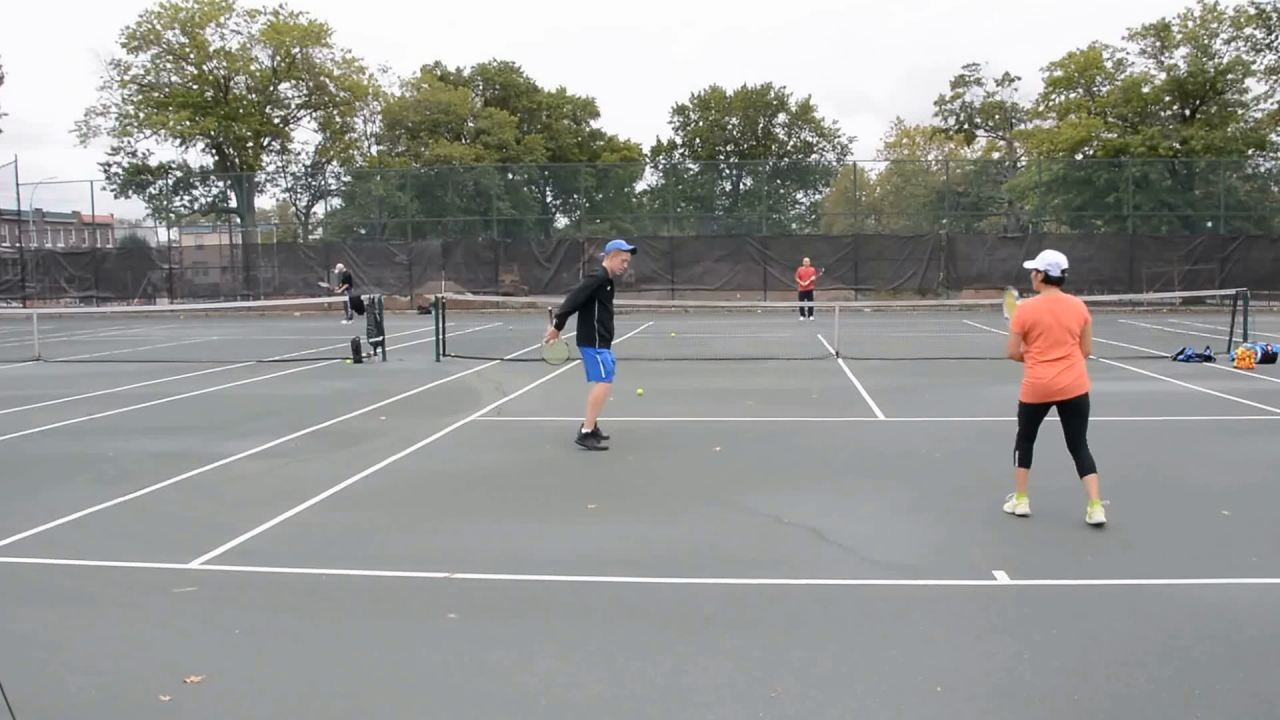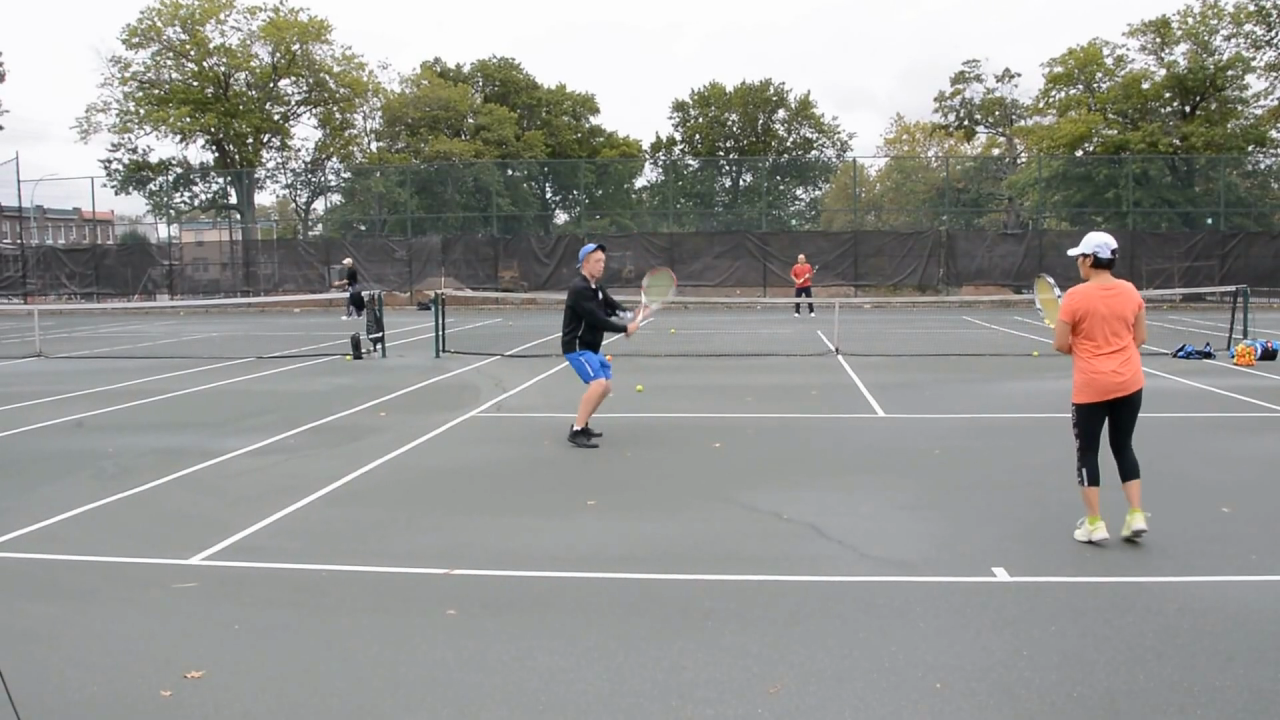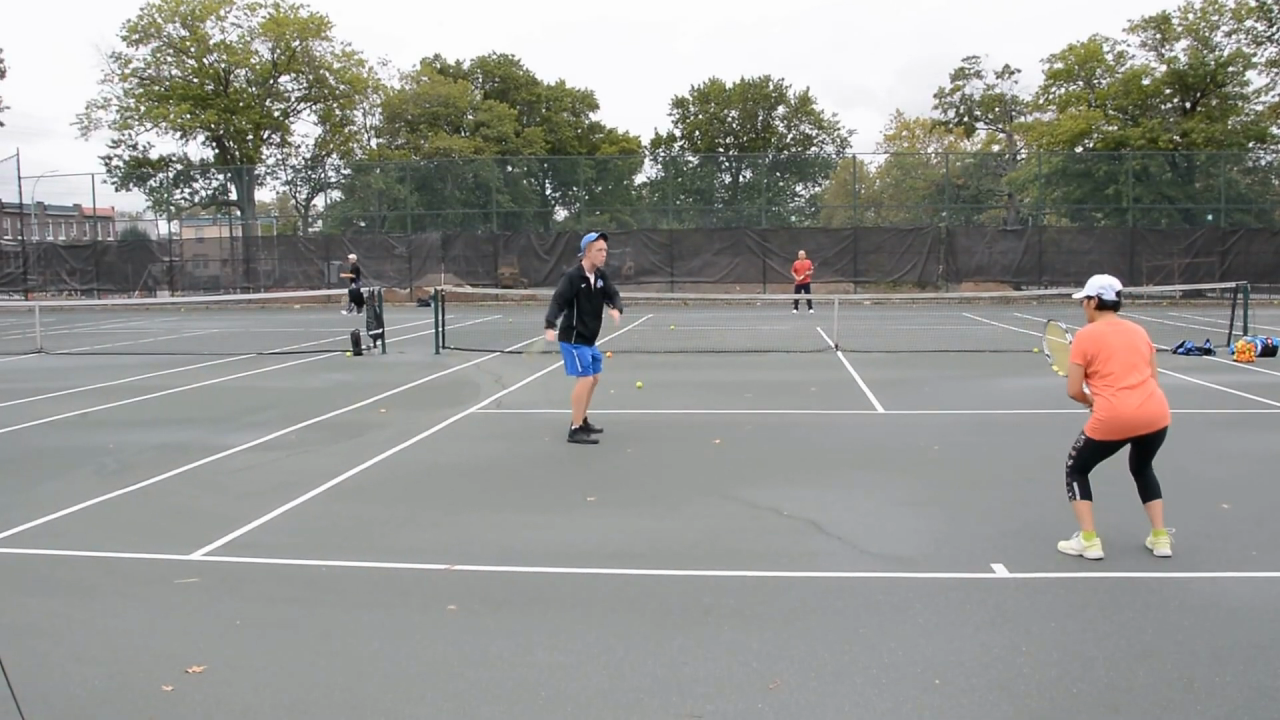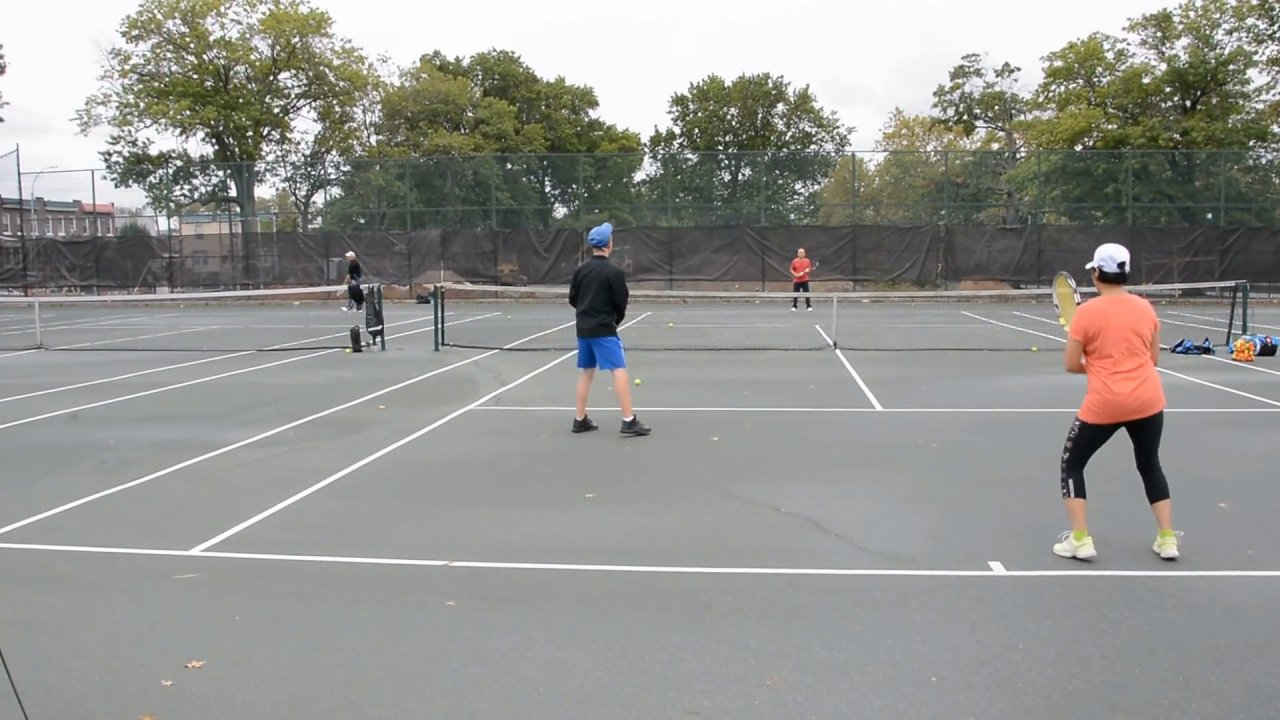
dt=1s
person 1, frame 1
left shoulder: (1026, 308)
right shoulder: (1078, 306)
left elbow: (1013, 352)
right elbow: (1086, 350)
left hip: (1037, 387)
right hip: (1075, 386)
left knee: (1025, 438)
right knee: (1079, 446)
left ankle: (1020, 499)
right ankle: (1096, 507)
person 1, frame 2
left shoulder: (1075, 296)
right shoulder: (1131, 292)
left elbow: (1060, 344)
right elbow: (1140, 338)
left hip: (1092, 387)
right hip: (1129, 383)
left knee: (1087, 452)
right knee: (1123, 447)
left ankle: (1094, 524)
right ankle: (1136, 516)
person 1, frame 3
left shoulder: (1085, 337)
right shoulder: (1139, 331)
left elbow: (1073, 390)
right elbow: (1152, 380)
left wrist: (1093, 401)
left hip: (1112, 420)
right hip: (1156, 415)
left knee: (1075, 469)
right knee: (1142, 469)
left ankle: (1089, 541)
right ankle: (1160, 538)
person 1, frame 4
left shoulder: (1086, 312)
right shoulder: (1146, 308)
left elbow: (1071, 364)
right elbow: (1154, 359)
left hip: (1103, 405)
right hip: (1147, 402)
left knee: (1071, 464)
right knee: (1150, 466)
left ankle: (1080, 539)
right ankle: (1168, 540)
person 2, frame 1
left shoulder: (606, 279)
right shoulder: (597, 277)
left elbow: (578, 302)
right elbow: (573, 298)
right wrist: (557, 326)
left hip: (600, 342)
right hip: (593, 342)
left knee: (602, 384)
right knee: (603, 384)
left ankle: (590, 427)
right ankle: (585, 434)
person 2, frame 2
left shoulder: (596, 286)
right shoulder: (579, 289)
left elbow: (612, 307)
right elbow: (598, 319)
left wrist: (630, 317)
right wrist: (625, 329)
left hip: (590, 348)
right hip: (576, 347)
left knee: (605, 386)
right knee: (598, 383)
left ankle: (581, 425)
right ankle: (577, 432)
person 2, frame 3
left shoulder: (600, 276)
right shoulder: (572, 277)
left elbow: (612, 296)
right elbow: (558, 302)
left wrist: (616, 309)
right wrist: (550, 326)
left hip: (590, 340)
right hip: (573, 339)
left knee: (594, 378)
right knee: (584, 379)
left ankle: (581, 420)
right ankle: (575, 430)
person 2, frame 4
left shoulder: (581, 270)
right shoulder: (614, 272)
left elbow: (573, 299)
right elbow: (621, 302)
right wrist: (617, 319)
left hip: (583, 329)
right hip: (604, 330)
left knee: (587, 373)
right knee: (619, 371)
left ankle: (580, 420)
right ankle: (628, 421)
